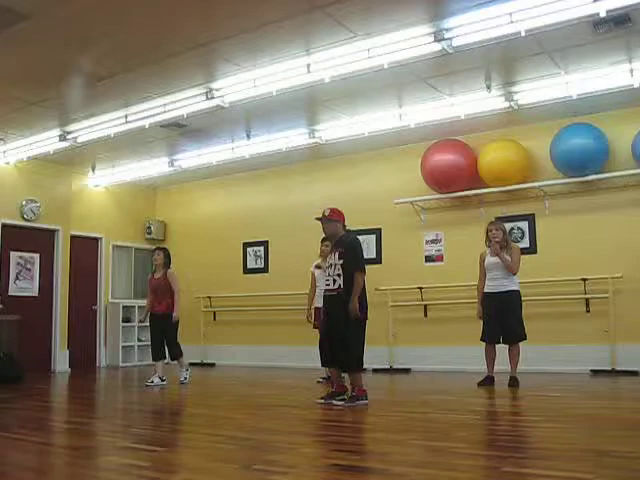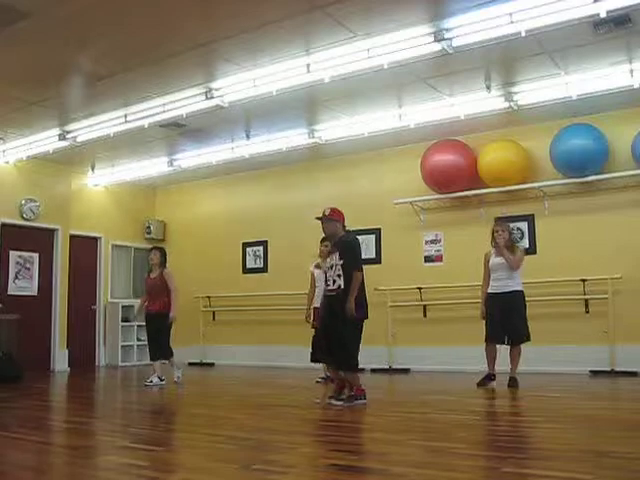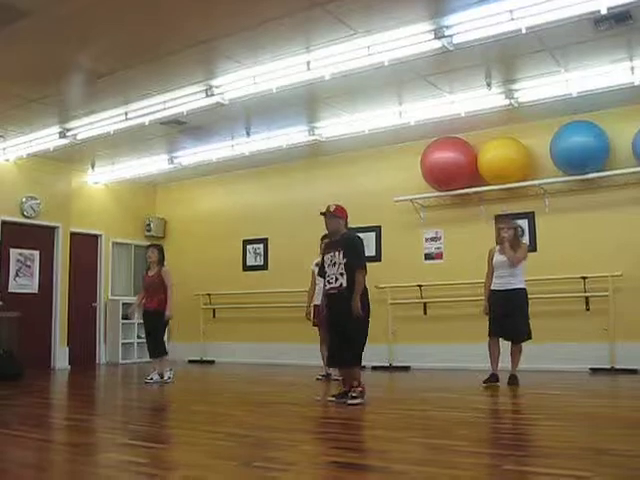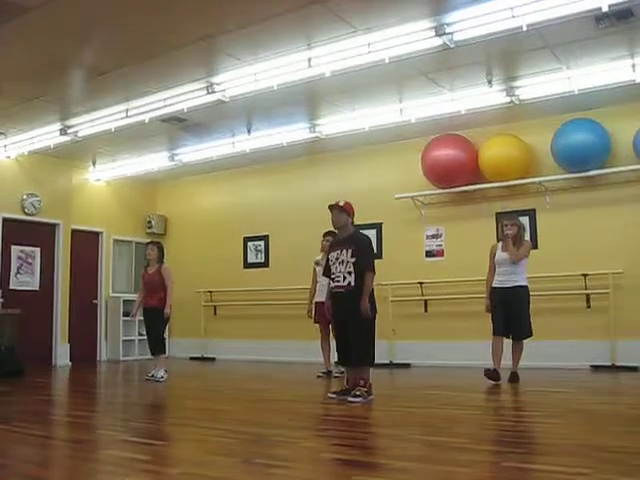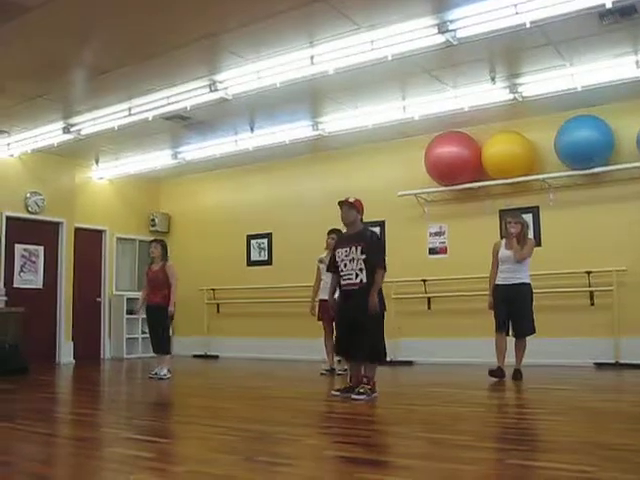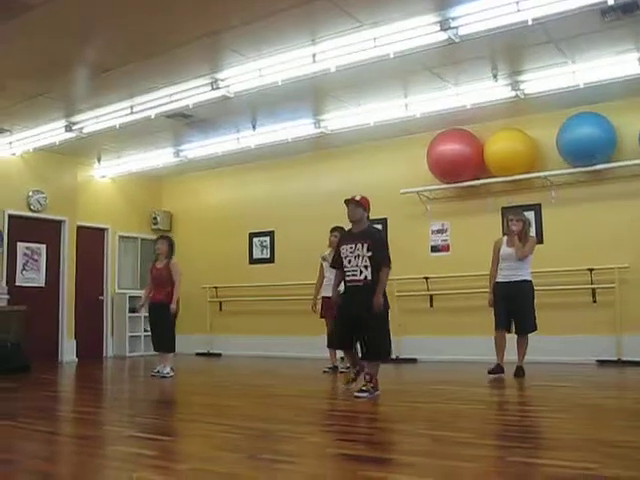
dt=0.2s
person 1, frame 1
left shoulder: (351, 242)
right shoulder: (335, 247)
left elbow: (360, 272)
left wrist: (354, 300)
right wrist: (325, 304)
left hip: (349, 307)
right hip: (334, 306)
left knee: (350, 350)
right knee: (331, 349)
left ankle: (359, 392)
right ankle: (337, 388)
person 1, frame 2
left shoulder: (349, 242)
right shoulder: (333, 248)
left elbow: (357, 271)
left wrist: (351, 300)
right wrist: (324, 303)
left hip: (350, 306)
right hip: (333, 305)
left knee: (346, 350)
right knee: (328, 347)
left ankle: (357, 391)
right ankle: (341, 387)
person 1, frame 3
left shoulder: (353, 241)
right shoulder: (328, 246)
left elbow: (360, 271)
left wrist: (356, 299)
right wrist: (325, 300)
left hip: (352, 304)
right hip: (335, 304)
left knee: (351, 347)
right knee: (338, 349)
left ankle: (358, 388)
right ankle: (348, 387)
person 1, frame 4
left shoulder: (361, 240)
right shoulder: (333, 245)
left elbow: (369, 271)
left wrist: (365, 299)
right wrist: (329, 299)
left hip: (358, 303)
right hip: (340, 303)
left knee: (361, 346)
right knee: (345, 347)
left ankle: (365, 387)
right ankle: (352, 384)
person 1, frame 5
left shoulder: (371, 237)
right shoulder: (340, 242)
left elbow: (380, 268)
right elbow: (336, 272)
left wrist: (374, 295)
right wrist: (331, 294)
left hip: (367, 300)
right hip: (346, 300)
left knee: (370, 343)
right knee: (346, 343)
left ankle: (369, 384)
right ankle: (354, 382)
person 1, frame 6
left shoulder: (376, 236)
right shoulder: (344, 239)
left elbow: (385, 267)
right elbow: (339, 267)
left wrist: (379, 293)
right wrist: (335, 289)
left hip: (371, 297)
right hip: (349, 296)
left knee: (374, 340)
right knee: (341, 336)
left ankle: (371, 382)
right ankle: (357, 365)
person 2, frame 1
left shoulder: (513, 249)
right shoulder: (484, 254)
left elbow: (513, 270)
right elbow: (481, 281)
left wrist: (499, 253)
right wrist: (479, 303)
left hip: (510, 295)
right hip: (490, 297)
left knee: (513, 338)
right knee: (489, 339)
left ankle: (513, 375)
right ankle: (490, 375)
person 2, frame 2
left shoulder: (517, 250)
right shoulder: (489, 255)
left elbow: (515, 266)
right elbow: (486, 281)
left wrist: (503, 248)
right wrist: (482, 303)
left hip: (514, 295)
right hip: (494, 297)
left knee: (516, 339)
right knee: (490, 338)
left ankle: (513, 375)
right ankle: (491, 373)
person 2, frame 3
left shoulder: (522, 247)
right shoulder: (493, 251)
left elbow: (514, 261)
right elbow: (489, 277)
left wrist: (507, 244)
right wrist: (486, 300)
left hip: (516, 293)
right hip: (497, 294)
left knee: (517, 336)
right knee: (493, 334)
left ankle: (513, 373)
right ankle: (494, 373)
person 2, frame 4
left shoulder: (525, 245)
right shoulder: (495, 248)
left elbow: (515, 258)
right elbow: (491, 274)
left wrist: (510, 241)
right wrist: (487, 297)
left hip: (518, 291)
right hip: (498, 291)
left knee: (518, 334)
right knee: (498, 332)
left ankle: (514, 371)
right ankle: (496, 369)
person 2, frame 5
left shoulder: (528, 242)
right shoulder: (498, 245)
left elbow: (519, 257)
right elbow: (493, 271)
left wrist: (514, 239)
right wrist: (490, 294)
left hip: (521, 288)
right hip: (501, 289)
left knee: (521, 331)
right knee: (500, 329)
left ankle: (517, 368)
right ankle: (500, 367)
person 2, frame 6
left shoulder: (530, 240)
right shoulder: (499, 242)
left elbow: (521, 255)
right elbow: (494, 269)
left wrist: (515, 237)
right wrist: (491, 292)
left hip: (522, 286)
right hip: (502, 286)
left knee: (523, 329)
right knee: (500, 327)
left ankle: (520, 365)
right ankle: (499, 364)
person 3, frame 1
right shoulder: (315, 265)
right elbow: (312, 289)
left wrist: (324, 266)
right wrist: (309, 308)
right hip: (319, 306)
right knee: (323, 341)
right ankle: (327, 373)
person 3, frame 2
right shoulder: (315, 266)
right elbow: (312, 289)
left wrist: (324, 267)
right wrist: (308, 308)
right hip: (318, 306)
right knee: (320, 341)
right ankle: (325, 373)
person 3, frame 3
right shoulder: (316, 263)
right elbow: (312, 286)
right wrist: (308, 306)
right hip: (319, 304)
right knee: (323, 338)
right ankle: (326, 370)
person 3, frame 4
right shoulder: (317, 260)
right elbow: (314, 284)
left wrist: (323, 264)
right wrist: (310, 303)
right hip: (320, 301)
right knee: (324, 335)
left ankle: (339, 368)
right ankle: (327, 368)
person 3, frame 5
right shoulder: (321, 258)
right elbow: (317, 281)
left wrist: (327, 263)
right wrist: (313, 300)
right hip: (323, 299)
right knee: (327, 333)
left ankle: (342, 365)
right ankle: (331, 365)
person 3, frame 6
right shoulder: (324, 256)
right elbow: (320, 279)
left wrist: (330, 260)
right wrist: (314, 298)
right hip: (326, 296)
right knee: (330, 331)
right ankle: (333, 363)
person 4, frame 1
left shoulder: (169, 273)
right shoulder: (151, 276)
left elbow: (176, 292)
left wrist: (176, 311)
right wrist: (145, 314)
left hip: (168, 313)
right hip: (155, 314)
left knee: (171, 342)
right knee: (156, 344)
left ankle: (184, 369)
right ankle: (159, 376)
person 4, frame 2
left shoulder: (166, 272)
right shoulder: (148, 276)
left elbow: (173, 291)
left wrist: (172, 311)
right wrist: (139, 310)
left hip: (164, 312)
right hip: (150, 313)
left knee: (164, 343)
right knee: (152, 343)
left ankle: (176, 369)
right ankle: (158, 375)
person 4, frame 3
left shoulder: (163, 270)
right shoulder: (146, 273)
left elbow: (169, 289)
left wrist: (168, 308)
right wrist: (135, 306)
left hip: (160, 310)
right hip: (148, 310)
left knee: (158, 339)
right knee: (150, 341)
left ankle: (167, 370)
right ankle: (157, 372)
person 4, frame 4
left shoulder: (163, 268)
right shoulder: (145, 270)
left elbow: (169, 287)
right elbow: (142, 291)
left wrist: (168, 306)
right wrist: (136, 308)
left hip: (161, 307)
right hip: (148, 308)
left knee: (158, 337)
right knee: (151, 338)
left ankle: (162, 370)
right ankle: (157, 368)
person 4, frame 5
left shoulder: (167, 266)
right shoulder: (149, 268)
left elbow: (173, 285)
right elbow: (146, 288)
left wrist: (171, 304)
right wrist: (140, 304)
left hip: (164, 305)
right hip: (151, 306)
left knee: (163, 335)
right knee: (154, 336)
left ankle: (166, 368)
right ankle: (160, 366)
person 4, frame 6
left shoulder: (172, 263)
right shoulder: (153, 265)
left elbow: (177, 283)
right elbow: (150, 285)
left wrist: (174, 303)
right wrist: (143, 301)
left hip: (168, 303)
right hip: (155, 303)
left knee: (167, 333)
right knee: (156, 334)
left ankle: (169, 366)
right ankle: (162, 364)
